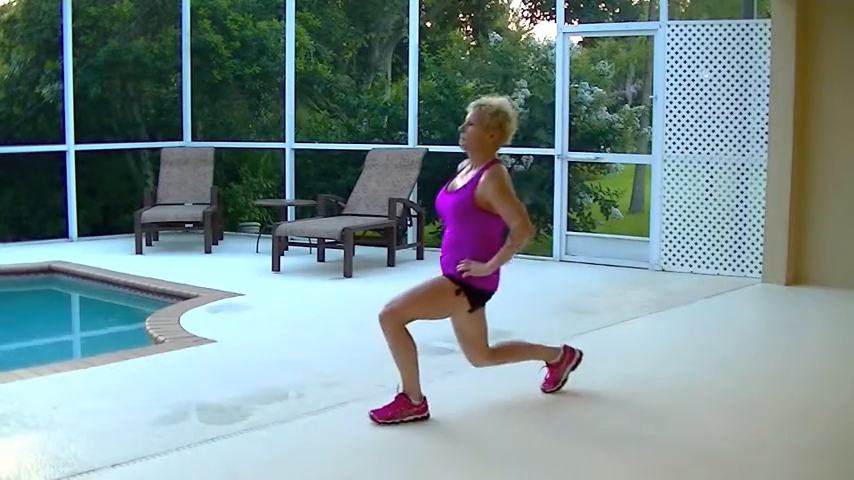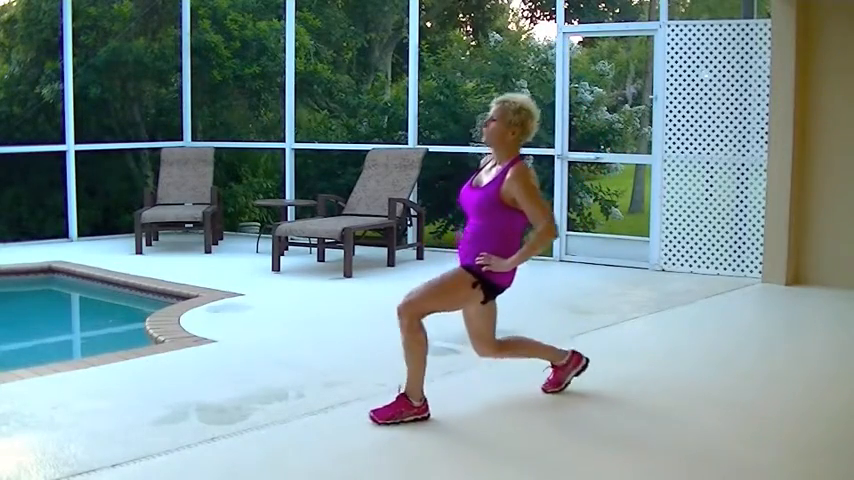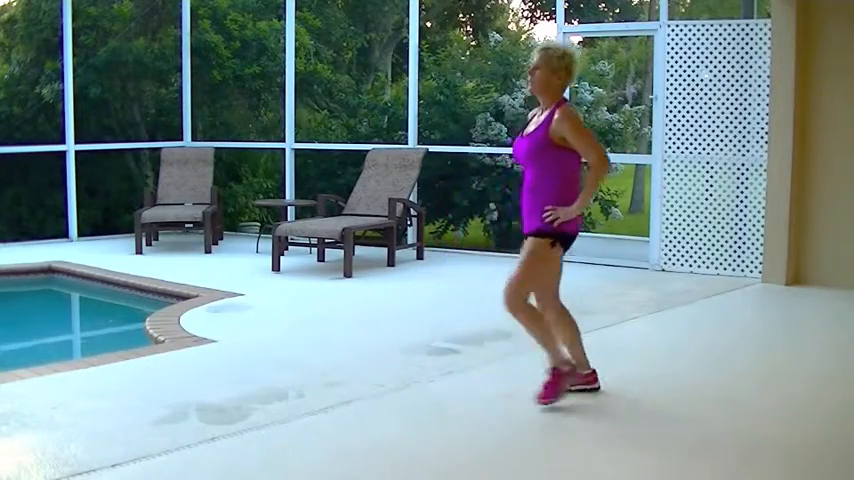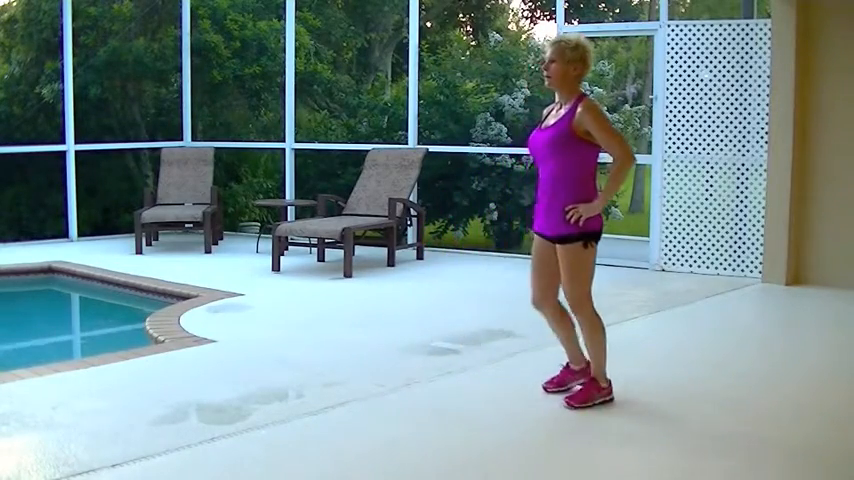
dt=0.4s
person 1, frame 1
left shoulder: (492, 177)
right shoulder: (465, 167)
left elbow: (523, 227)
left wrist: (491, 265)
left hip: (470, 280)
right hip: (457, 277)
left knee: (390, 315)
right knee: (481, 357)
left ankle: (413, 401)
right ankle: (560, 356)
person 1, frame 2
left shoulder: (516, 175)
right shoulder: (489, 162)
left elbow: (547, 229)
left wrist: (511, 260)
left hip: (486, 269)
right hip: (473, 265)
left knee: (408, 309)
right knee: (486, 347)
left ankle: (413, 401)
right ankle: (566, 359)
person 1, frame 3
left shoulder: (564, 116)
right shoulder: (536, 115)
left elbow: (600, 162)
left wrist: (576, 207)
left hip: (554, 224)
right hip: (536, 221)
left knee: (513, 298)
right knee: (547, 303)
left ankle: (563, 366)
right ankle: (582, 369)
person 1, frame 4
left shoulder: (585, 111)
right shoulder: (550, 112)
left elbow: (625, 156)
left wrist: (598, 203)
left hip: (575, 223)
right hip: (546, 220)
left knee: (578, 303)
right knee: (542, 300)
left ankle: (599, 382)
right ankle: (578, 364)
